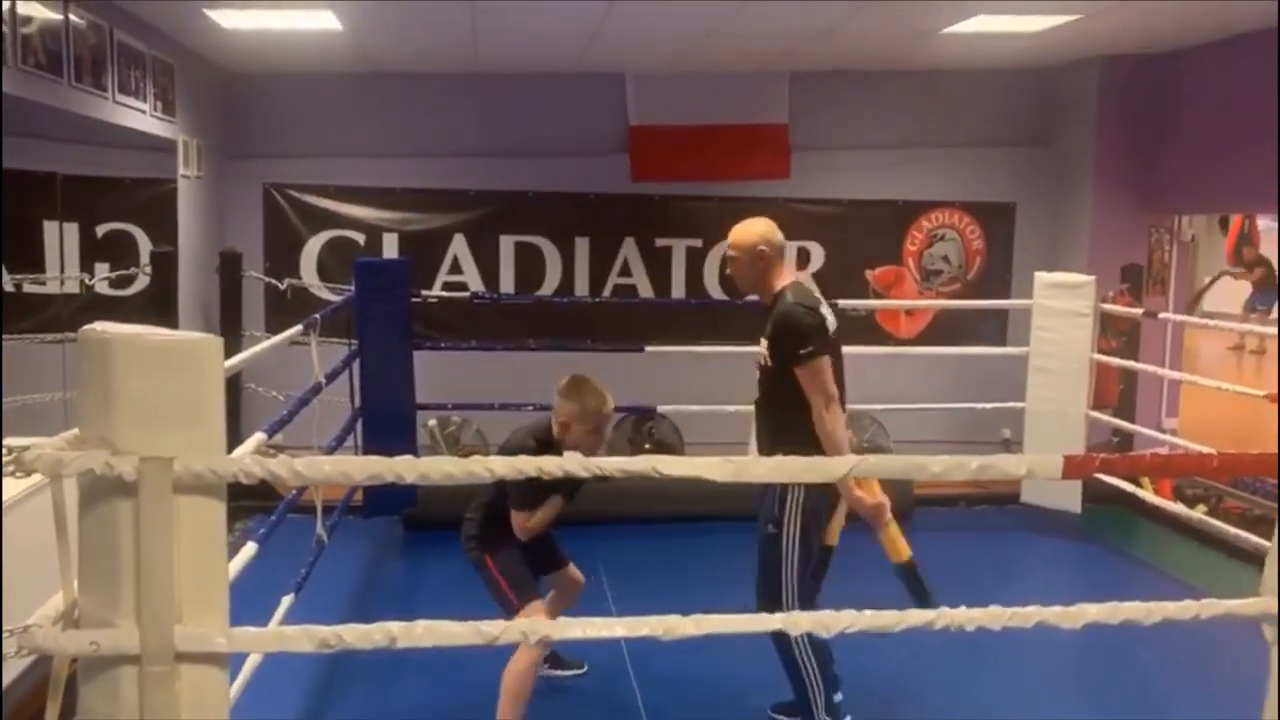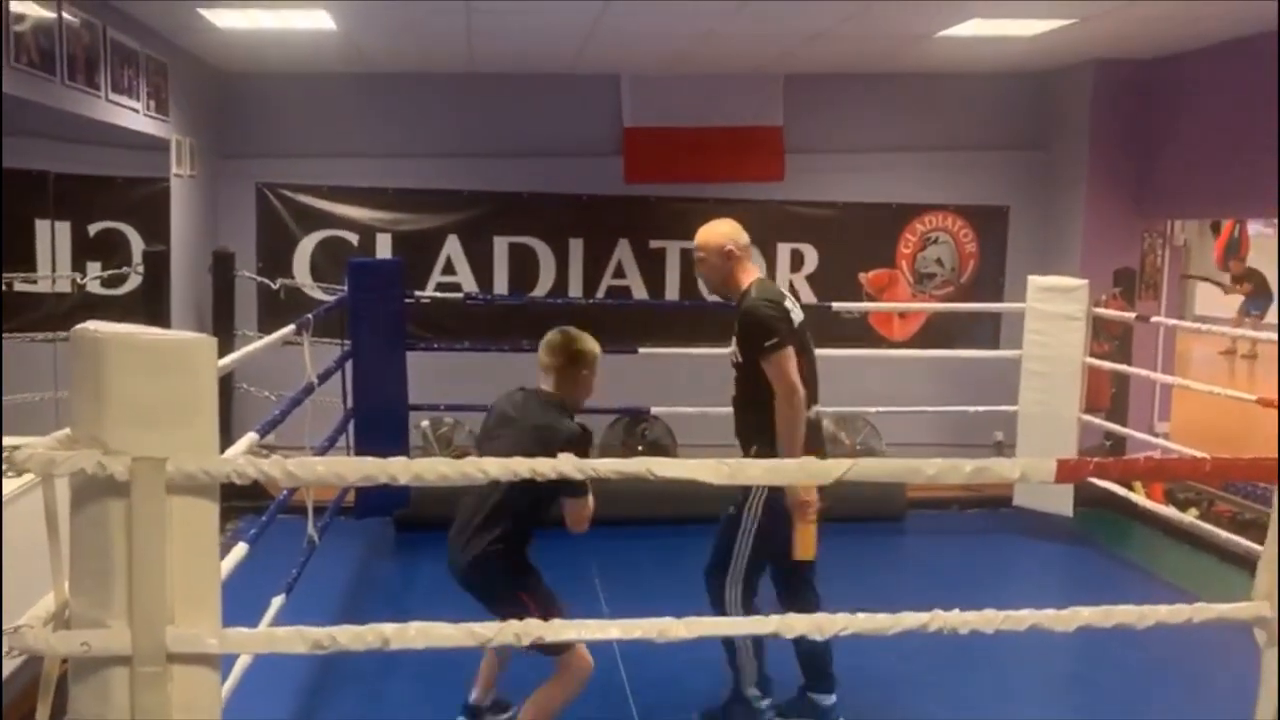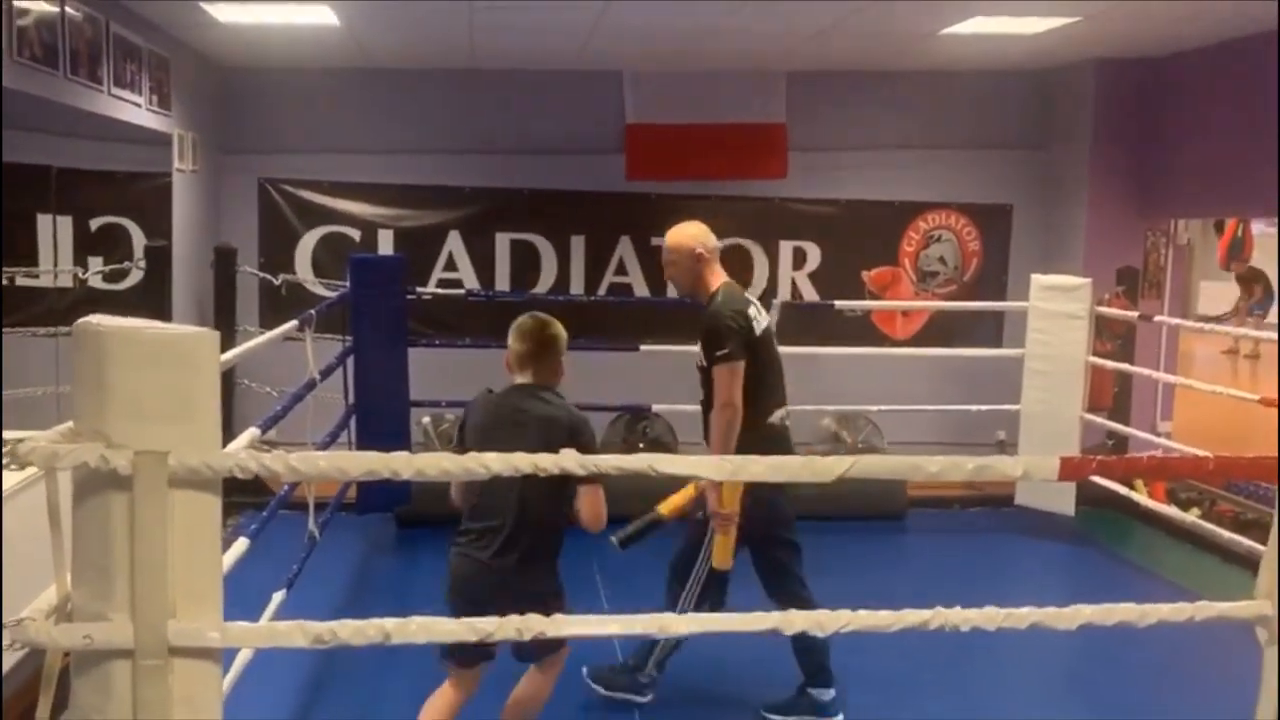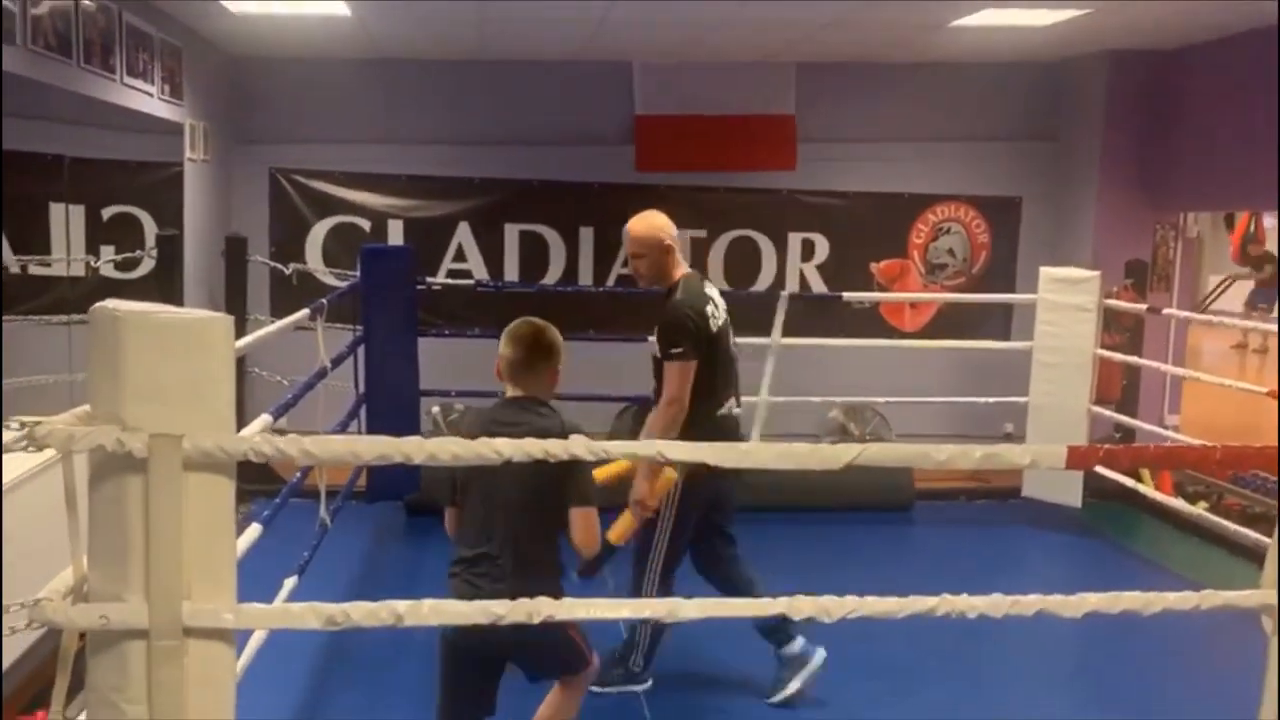
dt=0.2s
person 1, frame 1
left shoulder: (793, 315)
right shoulder: (794, 307)
left elbow: (826, 404)
left wrist: (846, 484)
left hip: (802, 476)
left knee: (785, 603)
right knee: (785, 595)
person 1, frame 2
left shoulder: (757, 311)
right shoulder: (772, 301)
left elbow: (791, 395)
left wrist: (789, 477)
left hip: (779, 465)
right hip: (797, 463)
left knee: (727, 579)
right knee: (794, 583)
person 1, frame 3
left shoulder: (720, 317)
right shoulder: (742, 302)
left elbow: (729, 407)
left wrist: (716, 488)
right hip: (770, 457)
left knee: (694, 578)
right knee: (785, 579)
left ankle: (641, 676)
person 1, frame 4
left shoulder: (681, 310)
right shoulder: (700, 292)
left elbow: (675, 402)
left wrist: (645, 472)
right wrist: (649, 454)
right hip: (715, 445)
left knee: (653, 559)
right knee: (716, 556)
left ankle: (634, 664)
right ankle: (792, 647)
person 2, frame 1
left shoulder: (560, 438)
right shoulder: (527, 451)
right elbow: (524, 530)
left wrist: (572, 474)
right wrist: (564, 488)
left hip: (496, 527)
right hip: (491, 539)
left knee: (573, 584)
left ankle: (539, 656)
person 2, frame 2
left shoulder: (505, 404)
right shoulder: (568, 435)
right elbow: (579, 522)
right wrist: (581, 477)
left hip: (465, 549)
right hip: (497, 561)
left knee: (518, 620)
right knee: (575, 665)
person 2, frame 3
left shoulder: (477, 411)
right shoulder: (572, 426)
left elbow: (458, 495)
right elbow: (593, 519)
right wrist: (560, 493)
left hip: (468, 571)
right hip: (531, 581)
left knee: (459, 682)
right knee: (550, 660)
person 2, frame 4
left shoulder: (470, 430)
right shoulder: (566, 440)
left elbow: (452, 525)
right elbow: (587, 543)
left hip: (468, 607)
right knee: (580, 672)
